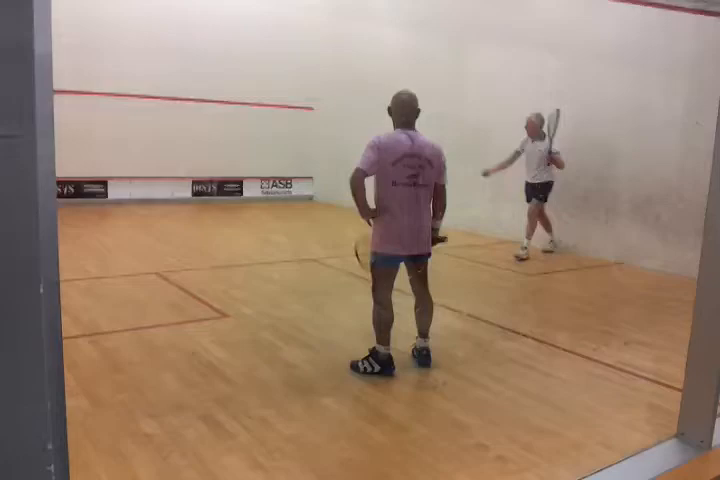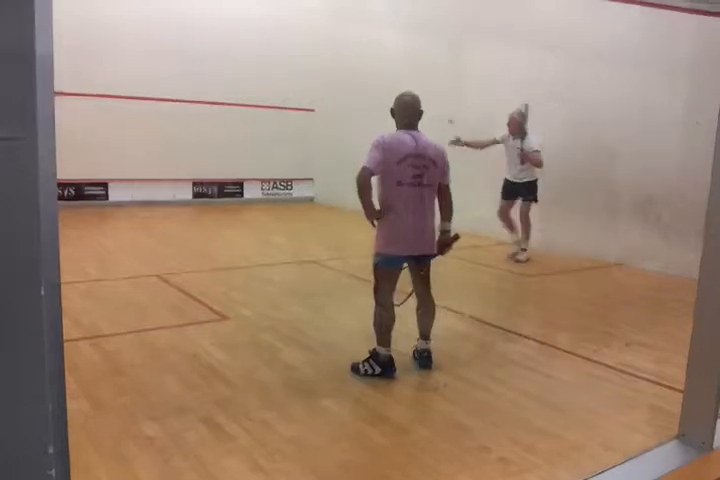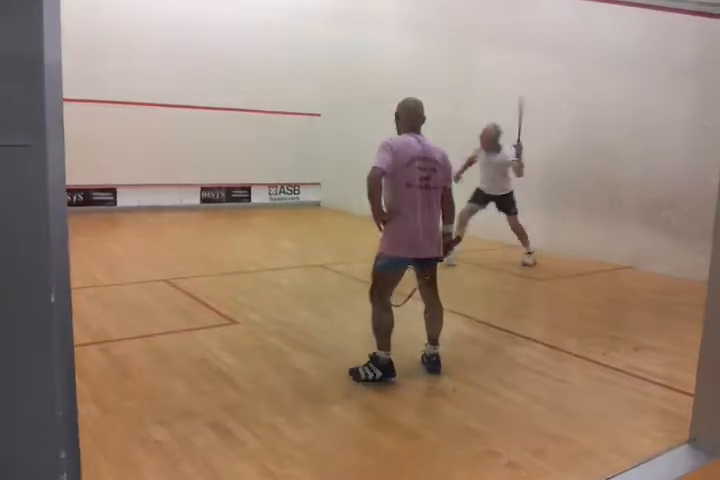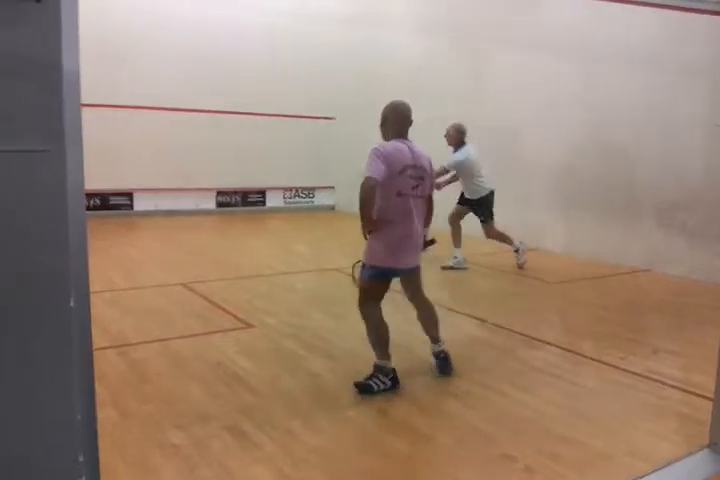
dt=0.3s
person 1, frame 1
left shoulder: (381, 144)
right shoulder: (434, 150)
left elbow: (356, 179)
right elbow: (440, 196)
left wrist: (364, 210)
right wrist: (435, 227)
left hip: (388, 235)
right hip: (421, 235)
left knee: (382, 294)
right knee: (421, 290)
left ankle: (382, 357)
right ankle: (423, 347)
person 1, frame 2
left shoulder: (385, 144)
right shoulder: (437, 151)
left elbow: (363, 178)
right elbow: (444, 195)
left wrist: (369, 210)
right wrist: (446, 231)
left hip: (392, 236)
right hip: (424, 236)
left knee: (383, 295)
right knee: (423, 291)
left ankle: (382, 358)
right ankle: (424, 349)
person 1, frame 3
left shoulder: (392, 146)
right shoulder: (439, 154)
left elbow: (374, 178)
right elbow: (447, 199)
left wrist: (378, 212)
right wrist: (448, 233)
left hip: (398, 239)
right hip: (429, 239)
left knee: (379, 296)
right knee: (430, 295)
left ankle: (381, 362)
right ankle: (432, 354)
person 1, frame 4
left shoulder: (383, 152)
right shoulder: (424, 159)
left elbow: (368, 188)
right elbow: (428, 202)
left wrist: (367, 222)
left hip: (385, 246)
right hip: (411, 244)
left knee: (368, 304)
right knee: (418, 298)
left ankle: (385, 371)
right ankle: (440, 353)
person 2, frame 1
left shoulder: (548, 144)
right shoulder: (526, 142)
left elbow: (562, 165)
right elbow: (511, 159)
left wrist: (553, 159)
right wrist: (493, 170)
left hip: (544, 182)
right hip: (530, 182)
left knee: (532, 212)
right knee: (540, 213)
left ankle: (525, 247)
right ankle: (553, 241)
person 2, frame 2
left shoulder: (529, 142)
right shoulder: (507, 137)
left elbow: (540, 164)
right elbow: (484, 144)
left wrist: (527, 157)
right wrist: (464, 143)
left hip: (528, 181)
right hip: (511, 180)
left knee: (524, 214)
right knee: (502, 212)
left ankle: (524, 249)
right ankle: (518, 239)
person 2, frame 3
left shoulder: (505, 155)
right shoulder: (481, 151)
left elbow: (519, 174)
right elbow: (471, 159)
left wrist: (519, 156)
right wrist: (460, 172)
left hip: (503, 192)
right hip: (484, 190)
left knee: (514, 224)
right knee: (463, 216)
left ankle: (529, 252)
right ankle: (450, 254)
person 2, frame 4
left shoulder: (460, 158)
right shoulder: (464, 150)
left elbow: (436, 175)
right wrist: (444, 183)
left hip: (482, 195)
right hip: (469, 193)
left knee: (490, 233)
right knee: (453, 219)
left ankle: (517, 247)
right ankle: (459, 258)
